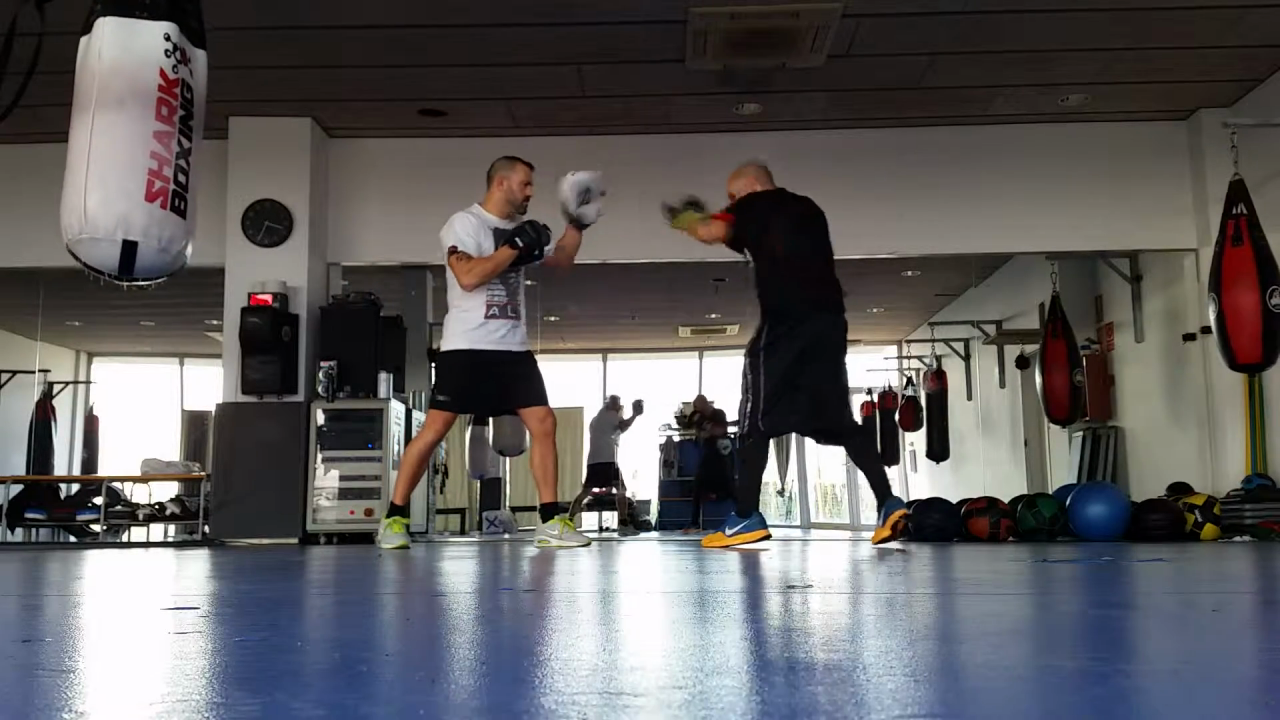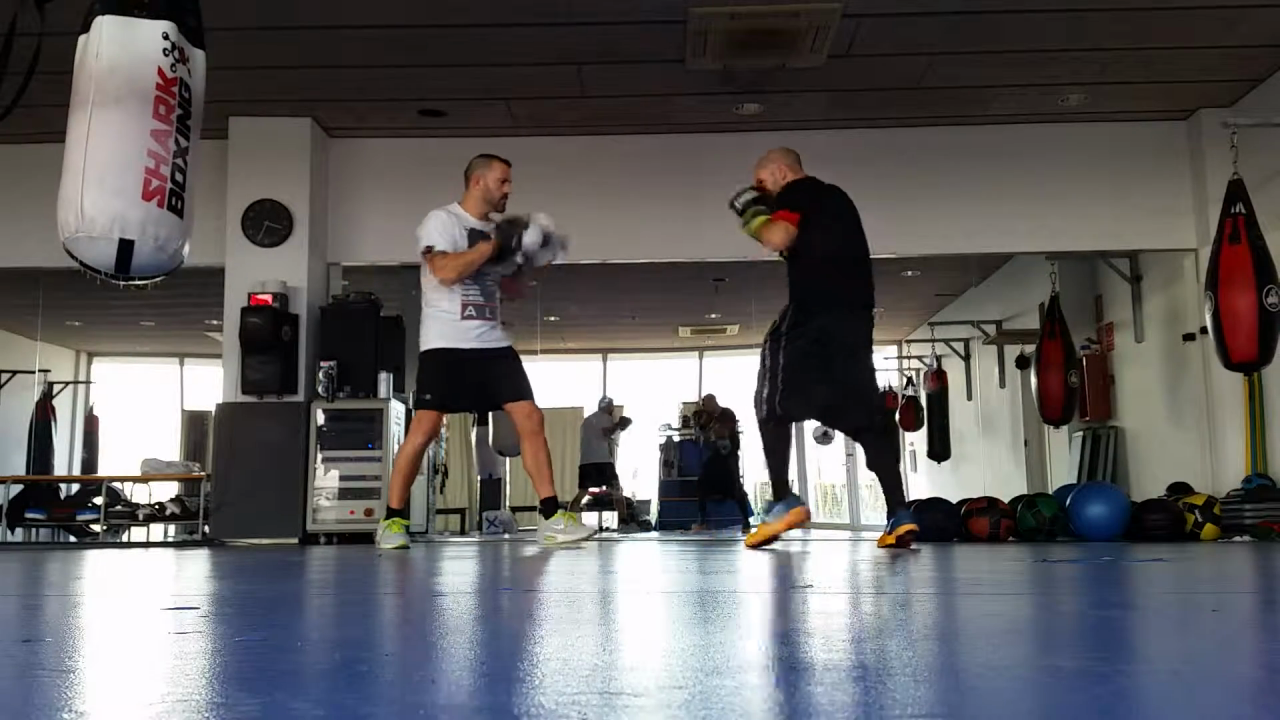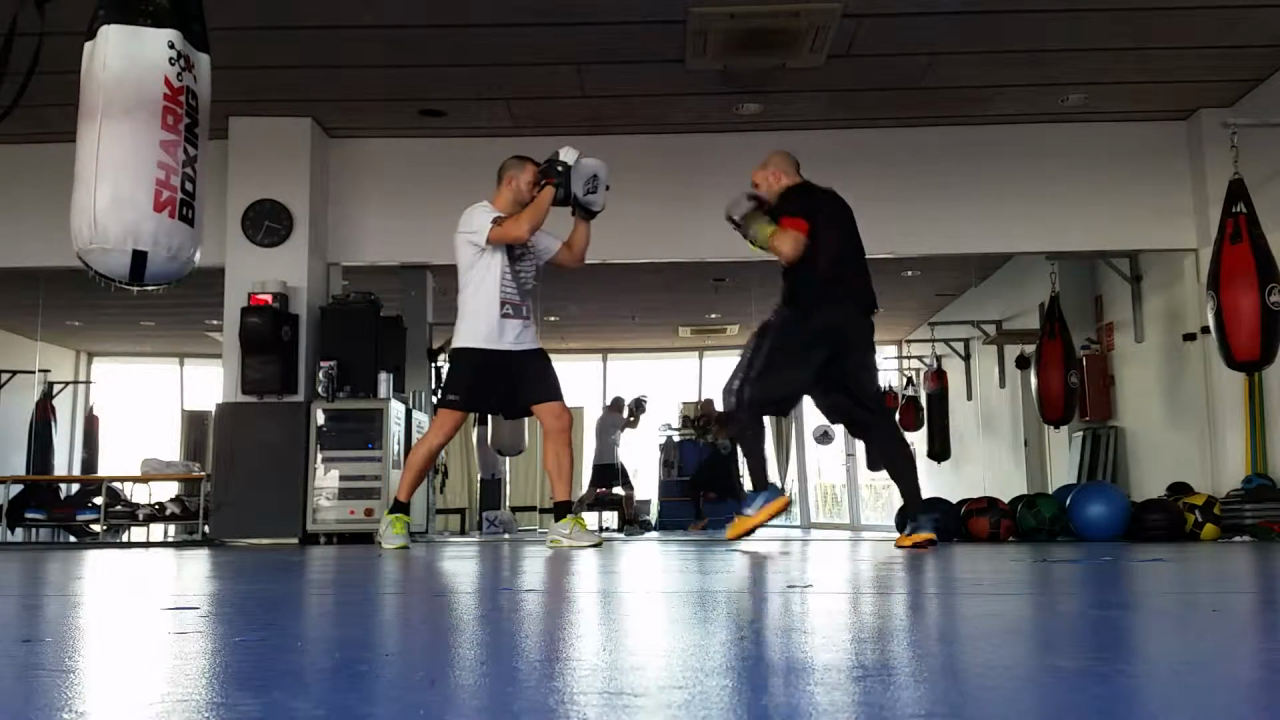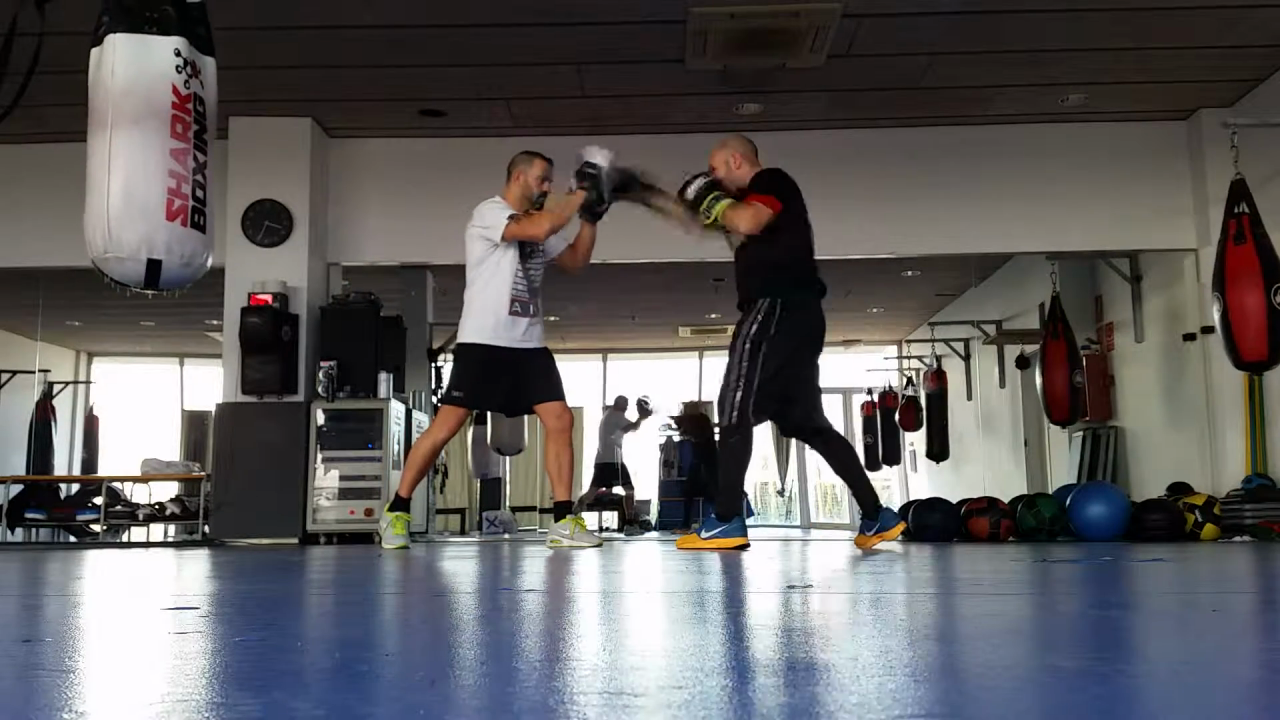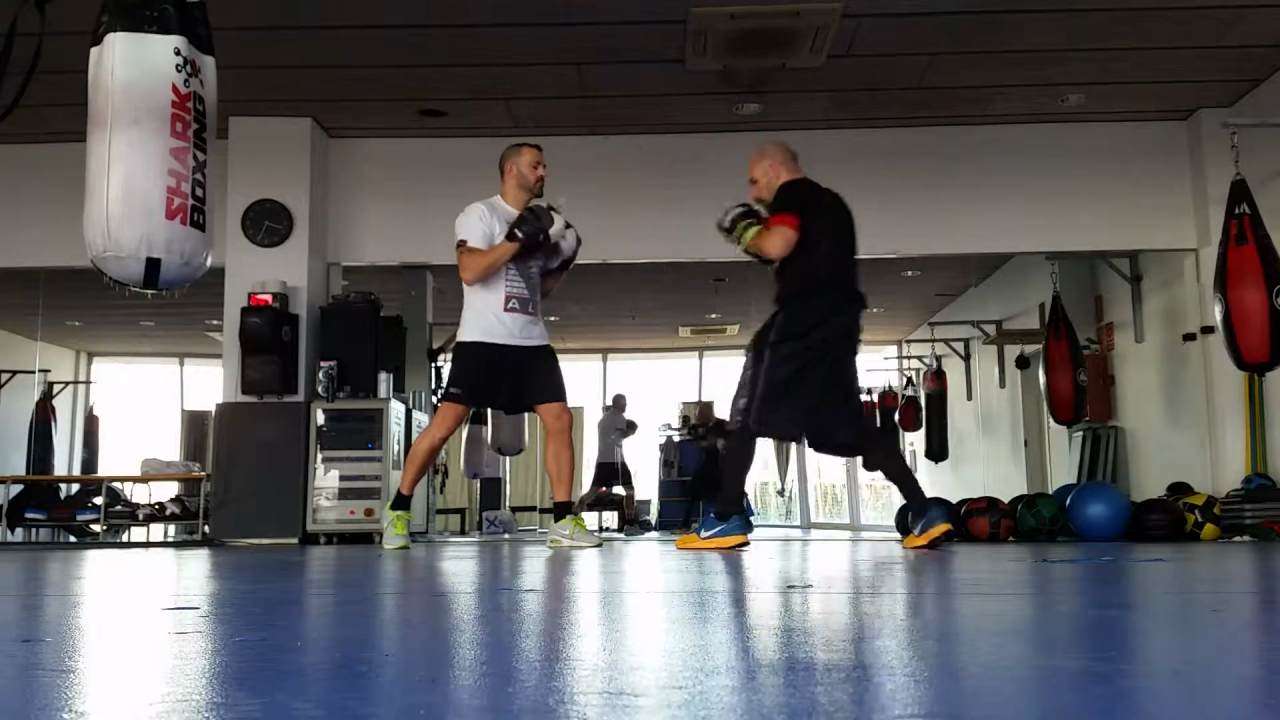
dt=0.4s
person 1, frame 1
left shoulder: (757, 204)
right shoulder: (808, 209)
left elbow: (710, 229)
left wrist: (683, 213)
left hip: (787, 323)
right hip: (828, 320)
left knee: (756, 418)
right knee: (837, 419)
left ankle: (747, 518)
right ankle: (888, 503)
person 1, frame 2
left shoulder: (796, 193)
right shoulder: (836, 198)
left elbow: (778, 239)
left wrist: (754, 213)
left hip: (812, 313)
right hip: (855, 315)
left knee: (775, 404)
right knee: (863, 415)
left ankle: (785, 502)
right ankle: (900, 515)
person 1, frame 3
left shoulder: (796, 197)
right shoulder: (833, 202)
left elbow: (788, 249)
left wrist: (754, 220)
right wrist: (761, 231)
left hip: (807, 312)
right hip: (854, 318)
left knee: (744, 397)
right knee: (874, 418)
left ankle: (763, 492)
right ankle: (919, 522)
person 1, frame 4
left shoulder: (775, 184)
right shoulder: (769, 191)
left elbow: (746, 221)
right elbow: (722, 223)
left wrist: (706, 196)
left hip: (779, 310)
right hip: (788, 314)
left knee: (737, 412)
right knee: (807, 421)
left ankle: (726, 522)
right ankle: (876, 516)
person 1, frame 5
left shoulder: (794, 193)
right shoulder: (831, 202)
left elbow: (776, 248)
left wrist: (743, 227)
right wrist: (760, 231)
left hip: (803, 318)
right hip: (839, 321)
left knee: (748, 414)
right knee: (849, 425)
left ankle: (726, 521)
right ankle: (926, 514)
person 2, frame 1
left shoulder: (518, 228)
right shoulder: (465, 222)
left elbow: (559, 261)
right elbow: (468, 277)
left wrist: (575, 223)
right wrist: (515, 246)
left hip: (513, 348)
right hip: (467, 347)
left knee: (543, 424)
right knee: (435, 428)
left ankle: (550, 522)
right ankle: (394, 518)
person 2, frame 2
left shoulder: (495, 230)
right shoulder: (440, 220)
right elbow: (445, 273)
right wrist: (493, 241)
left hip: (493, 345)
right hip: (445, 345)
left knee: (530, 419)
right knee: (423, 429)
left ankle: (553, 518)
right ankle: (393, 520)
person 2, frame 3
left shoulder: (531, 232)
right shoulder: (476, 217)
left elbow: (572, 258)
right elbow: (520, 230)
left wrist: (582, 213)
right wrist: (551, 185)
left hip: (524, 348)
right hip: (477, 346)
left knee: (558, 421)
right knee: (444, 428)
left ankle: (564, 523)
right ankle: (397, 514)
person 2, frame 4
left shoulder: (537, 224)
right shoulder: (490, 212)
left elbow: (576, 260)
right elbow: (541, 228)
left wrist: (590, 217)
right wrist: (582, 188)
left hip: (529, 344)
right hip: (484, 342)
left knee: (560, 421)
right knee: (447, 424)
left ankle: (564, 522)
right ankle: (397, 511)
person 2, frame 5
left shoulder: (538, 223)
right shoulder: (480, 214)
right elbow: (470, 272)
left wrist: (562, 260)
right wrist: (517, 238)
left hip: (532, 342)
right hip: (483, 340)
left knee: (560, 421)
right knee: (446, 422)
left ankle: (564, 522)
right ankle: (398, 509)
